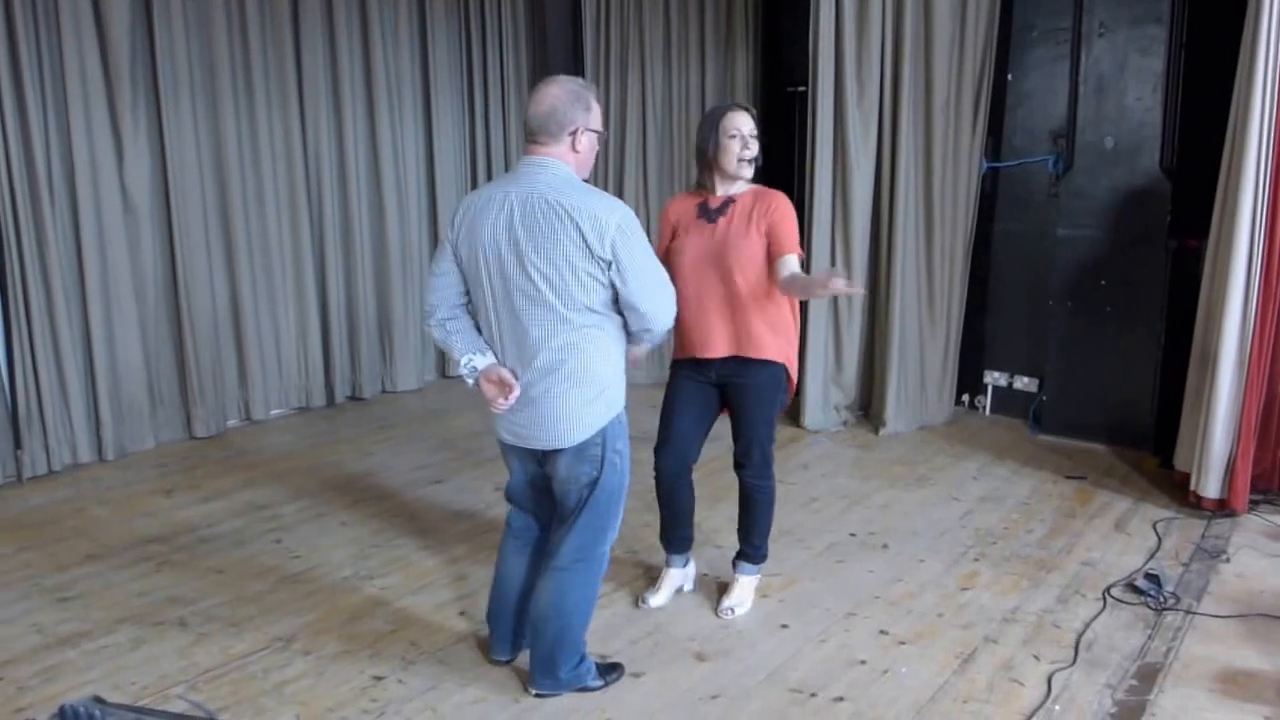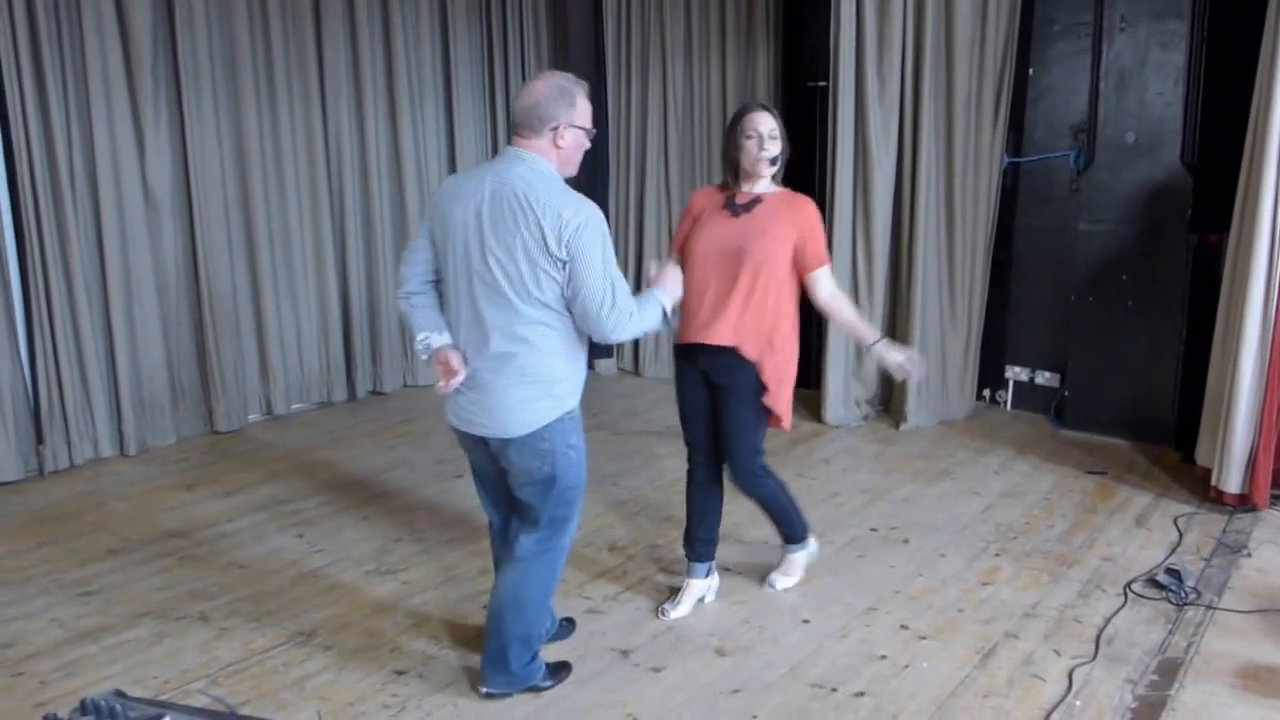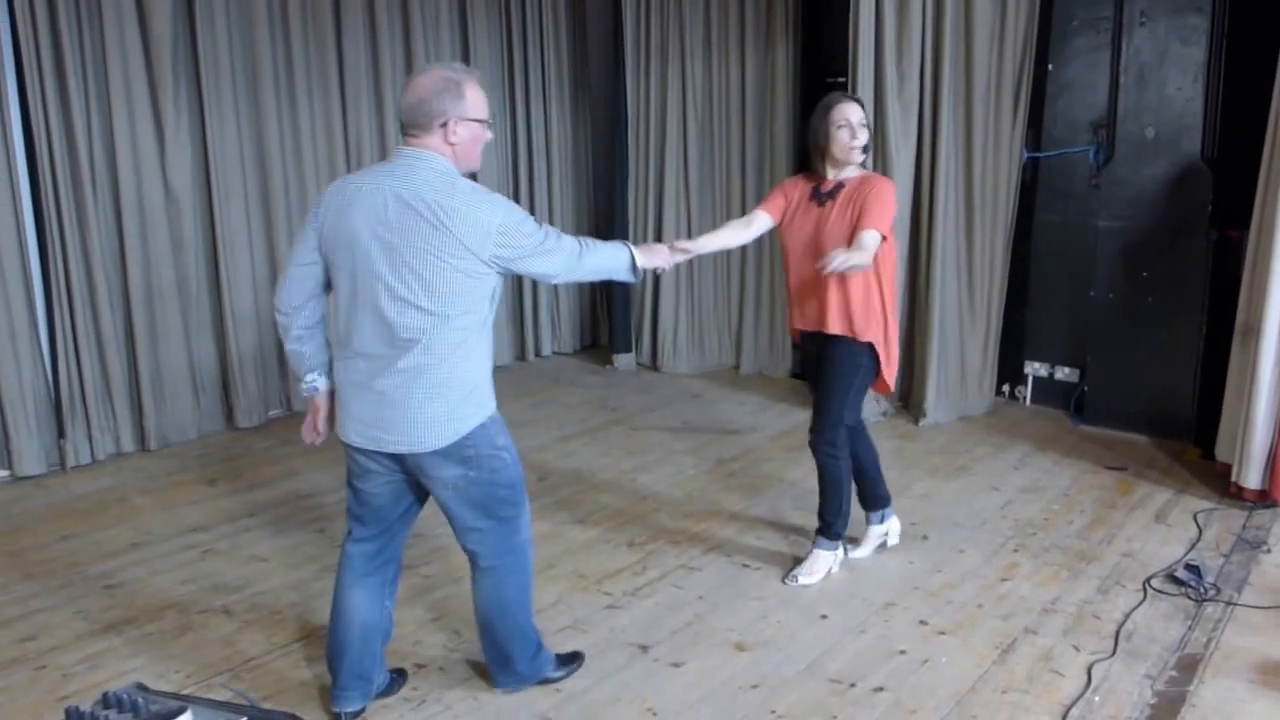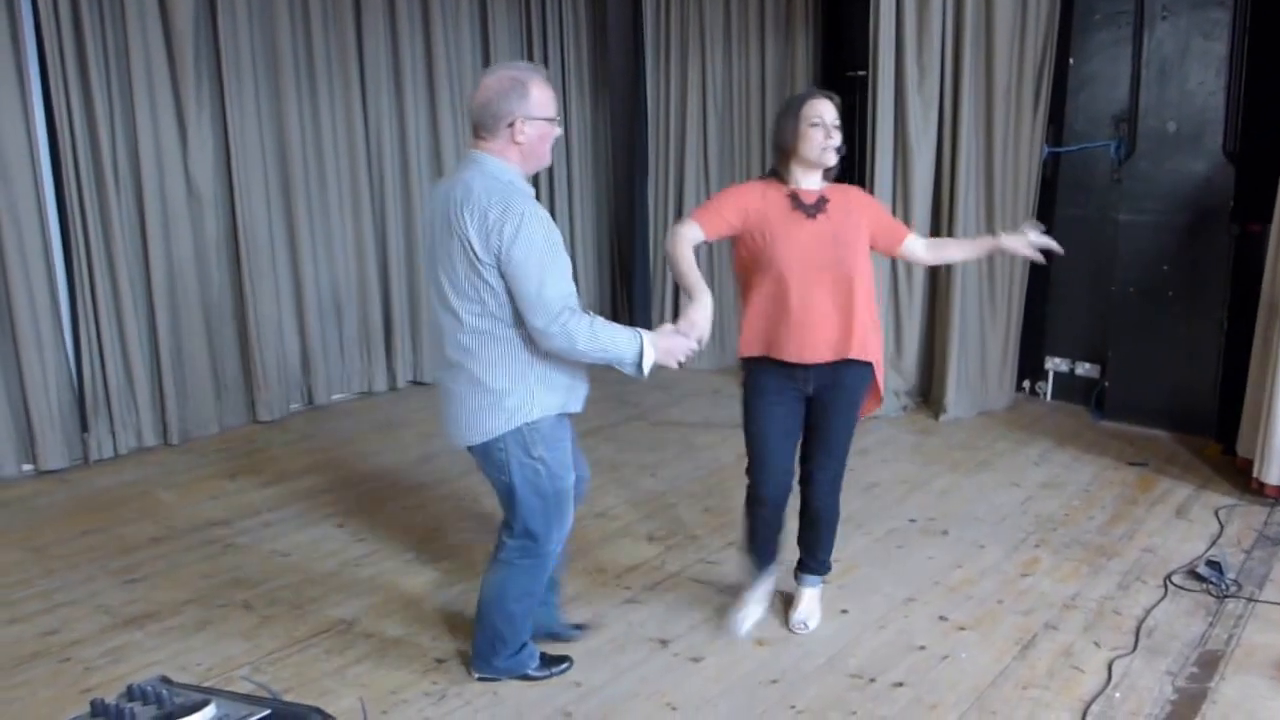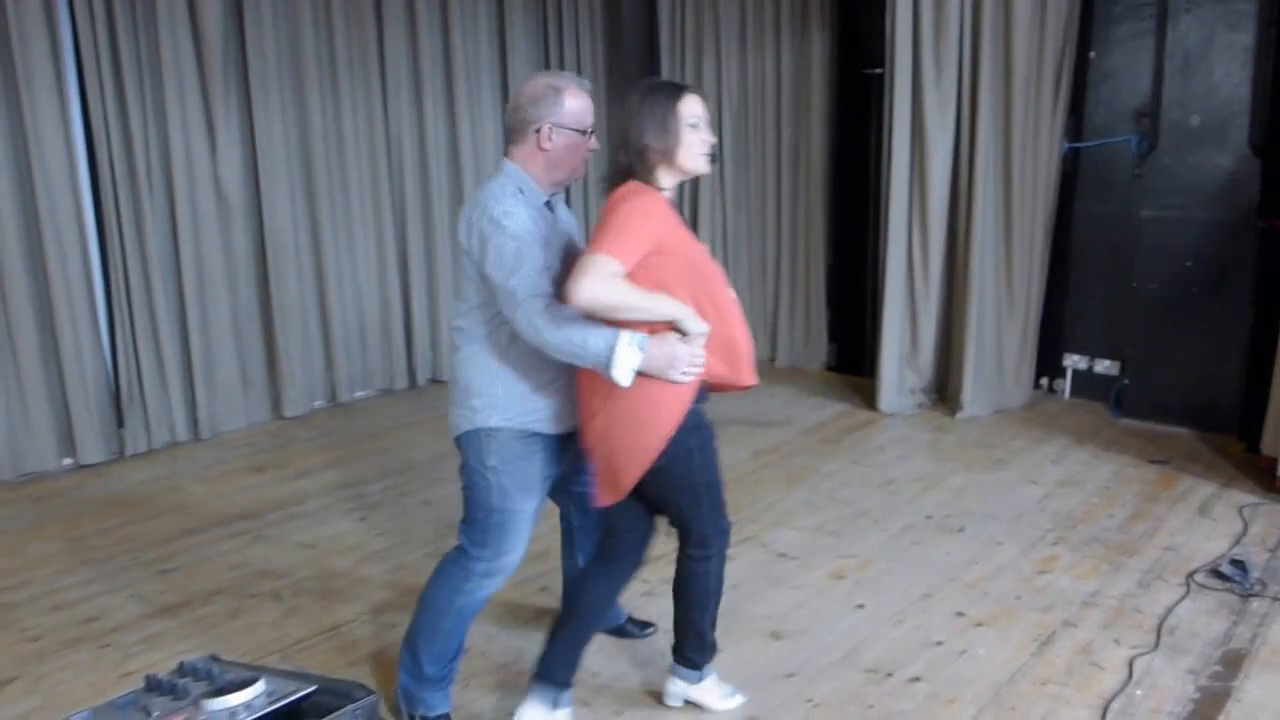
dt=0.7s
person 1, frame 1
left shoulder: (473, 209)
right shoulder: (602, 213)
left elbow: (443, 311)
right elbow: (657, 314)
left wrist: (483, 365)
right wrist: (625, 337)
left hip: (514, 414)
right hip: (586, 415)
left knee: (527, 523)
right knee: (582, 541)
left ankle: (505, 636)
right ankle: (557, 668)
person 1, frame 2
left shoulder: (454, 192)
right shoulder: (571, 212)
left elbow: (415, 284)
right elbow: (610, 323)
left wrist: (440, 344)
right wrist: (661, 298)
left hip: (469, 404)
right hip: (537, 408)
left knee: (508, 521)
right knee: (543, 532)
left ankle: (527, 623)
right ankle: (508, 664)
person 1, frame 3
left shoulder: (338, 198)
right shoulder: (476, 211)
left elbow: (294, 304)
right elbow: (563, 255)
left wrist: (318, 382)
right wrist: (635, 256)
left hip: (365, 417)
right hip: (452, 419)
left knee: (369, 545)
right knee: (501, 535)
right ankle: (521, 660)
person 1, frame 4
left shoulder: (449, 192)
right shoulder: (516, 214)
right elbow: (560, 327)
right wrist: (648, 346)
left hip: (479, 393)
right hip: (517, 405)
left knee: (545, 504)
right knee: (540, 528)
left ankle: (539, 613)
right ankle: (501, 651)
person 1, frame 5
left shoulder: (550, 206)
right shoulder: (502, 211)
right elbow: (537, 320)
right wrist: (638, 351)
left hip: (560, 408)
right hip: (507, 416)
left knee: (596, 511)
right knee: (491, 552)
left ankle: (595, 609)
person 2, frame 1
left shoulder: (771, 205)
right shoulder: (678, 211)
left elbow: (789, 277)
left wrist: (816, 286)
left hip: (759, 360)
right hip: (695, 361)
left knee: (753, 467)
right knee: (668, 461)
left ankle: (747, 569)
right ankle: (676, 563)
person 2, frame 2
left shoulder: (798, 210)
right shoulder: (702, 202)
left elbow: (825, 291)
right elbow: (676, 270)
left wrist: (876, 343)
left hip: (751, 357)
right hip: (693, 352)
left knee: (744, 465)
right knee: (702, 463)
left ankle: (799, 543)
right ankle: (700, 573)
person 2, frame 3
left shoulder: (876, 189)
right shoulder: (795, 190)
left elbow: (864, 251)
right elbow: (748, 226)
left wrist: (842, 259)
right wrist: (690, 246)
left hip: (858, 333)
right hip: (814, 332)
left knee: (827, 437)
right knee: (846, 427)
left ankle: (829, 545)
right ankle: (882, 519)
person 2, frame 4
left shoulder: (856, 204)
right shoulder: (752, 198)
left elbow: (921, 249)
right elbow: (682, 234)
left wrist: (997, 243)
right wrist: (696, 291)
left hip: (843, 363)
right hip: (772, 366)
left knee: (822, 478)
right knee: (769, 481)
left ankle: (810, 581)
right ankle: (760, 574)
person 2, frame 5
left shoulder: (650, 207)
right shoulder: (639, 208)
right elbow: (588, 290)
left wrist: (698, 300)
right wrist: (682, 309)
left hip: (631, 409)
right hip: (655, 411)
left knee: (617, 552)
right knee: (706, 536)
